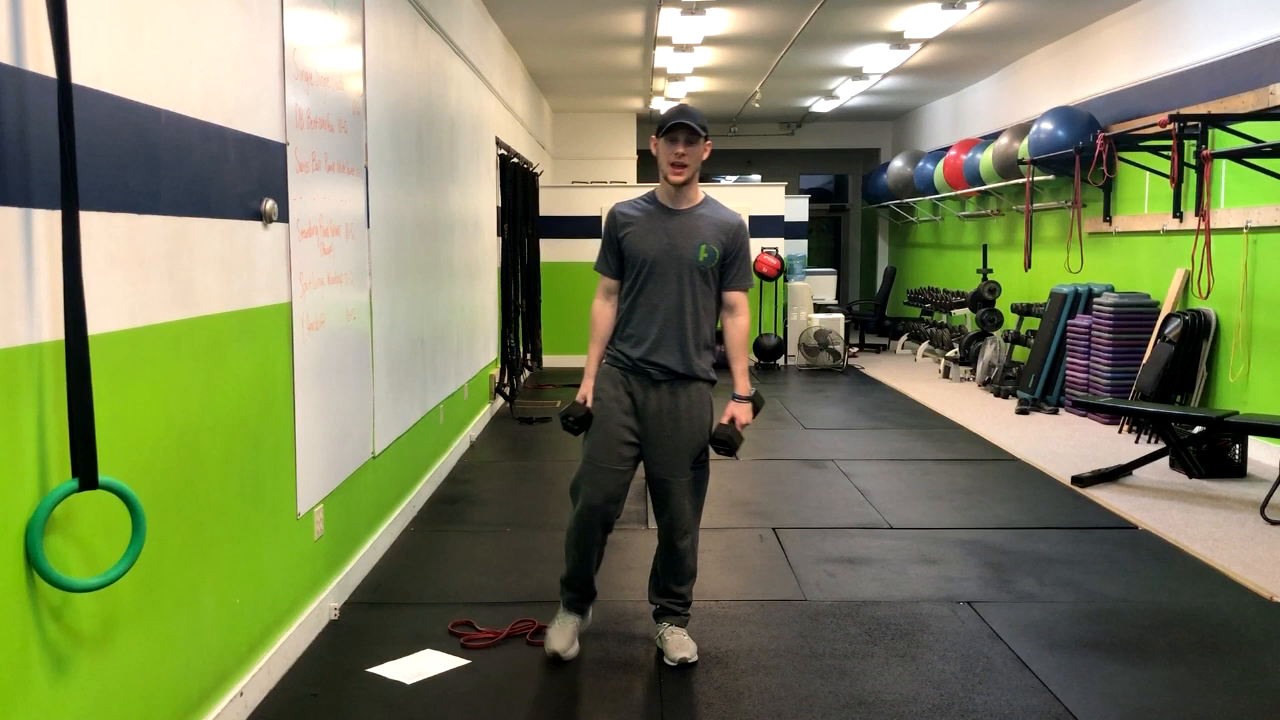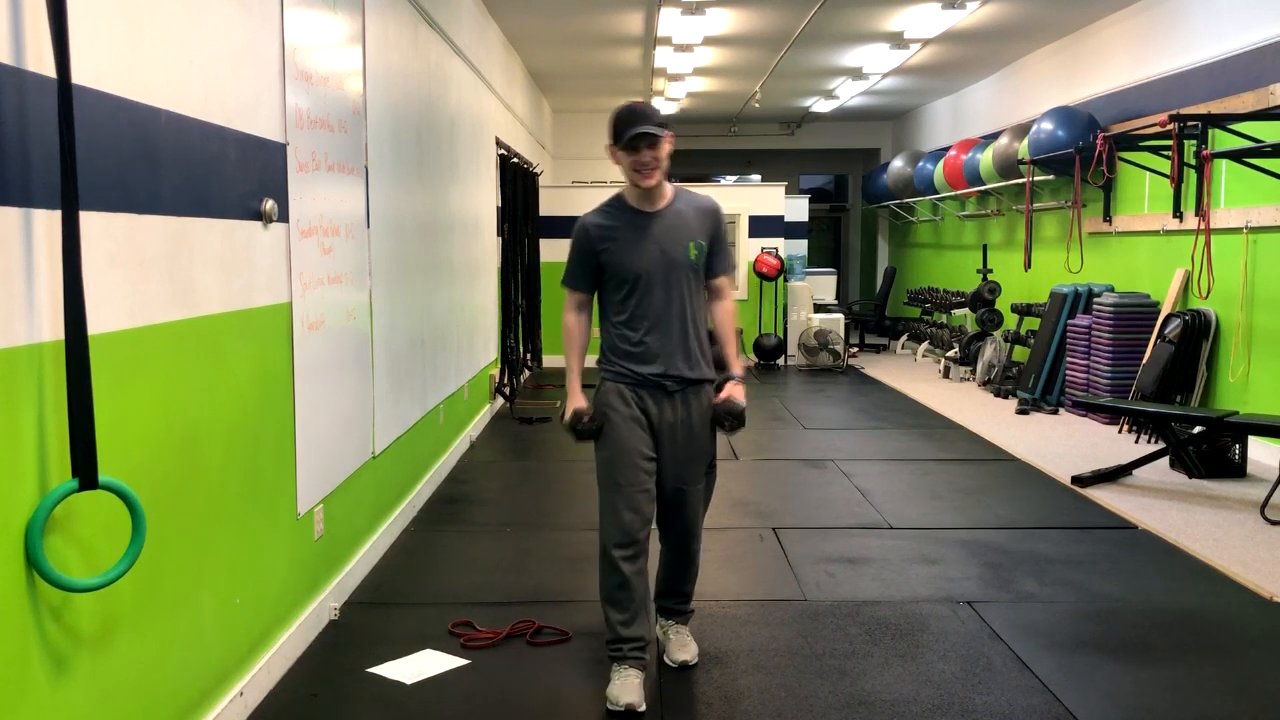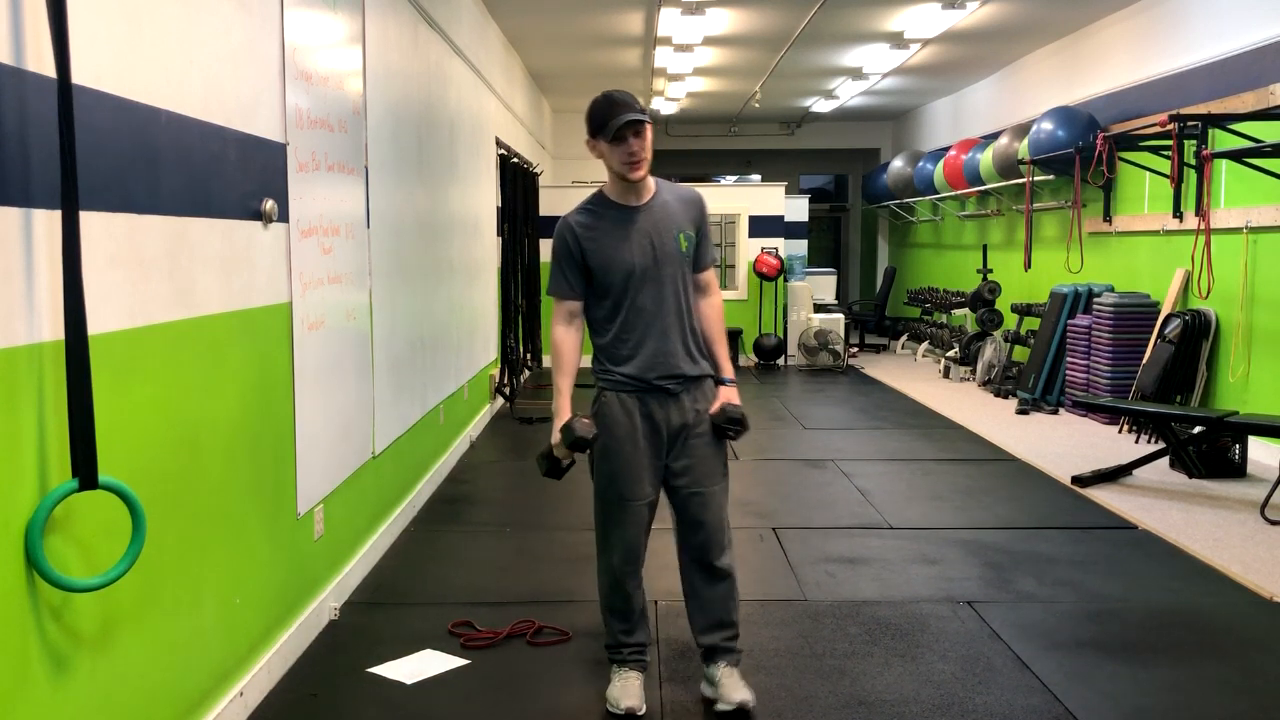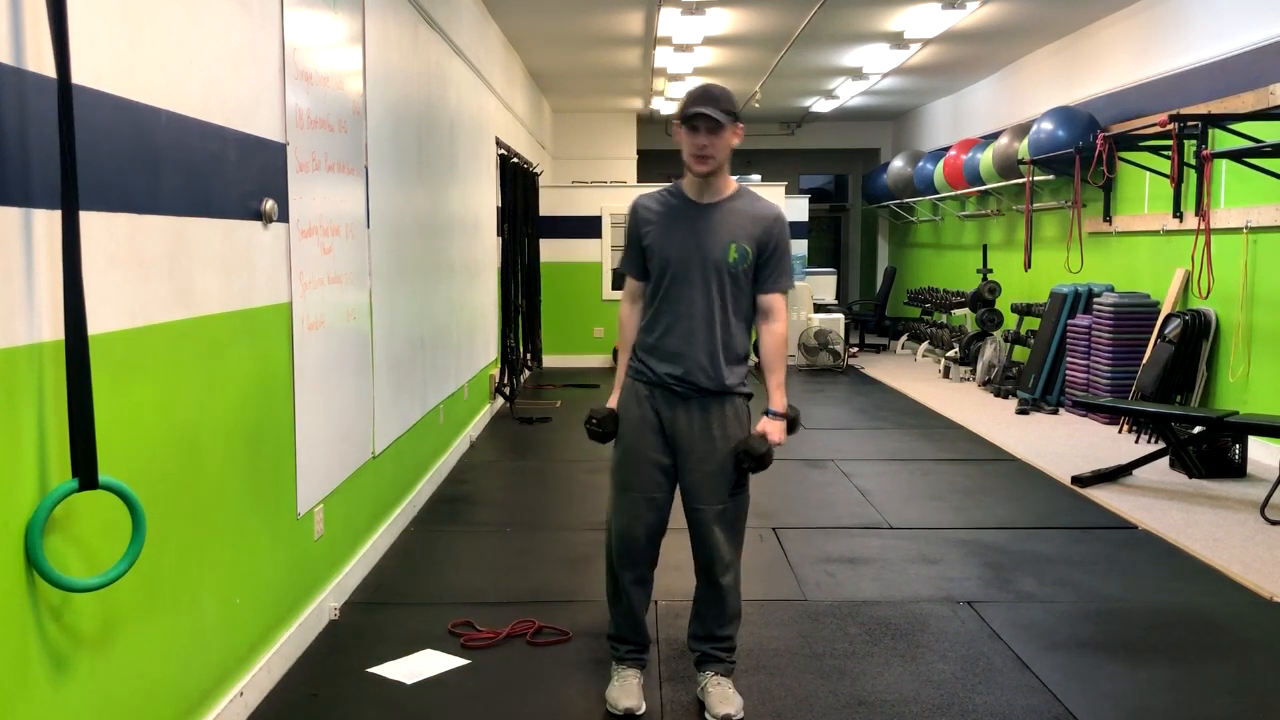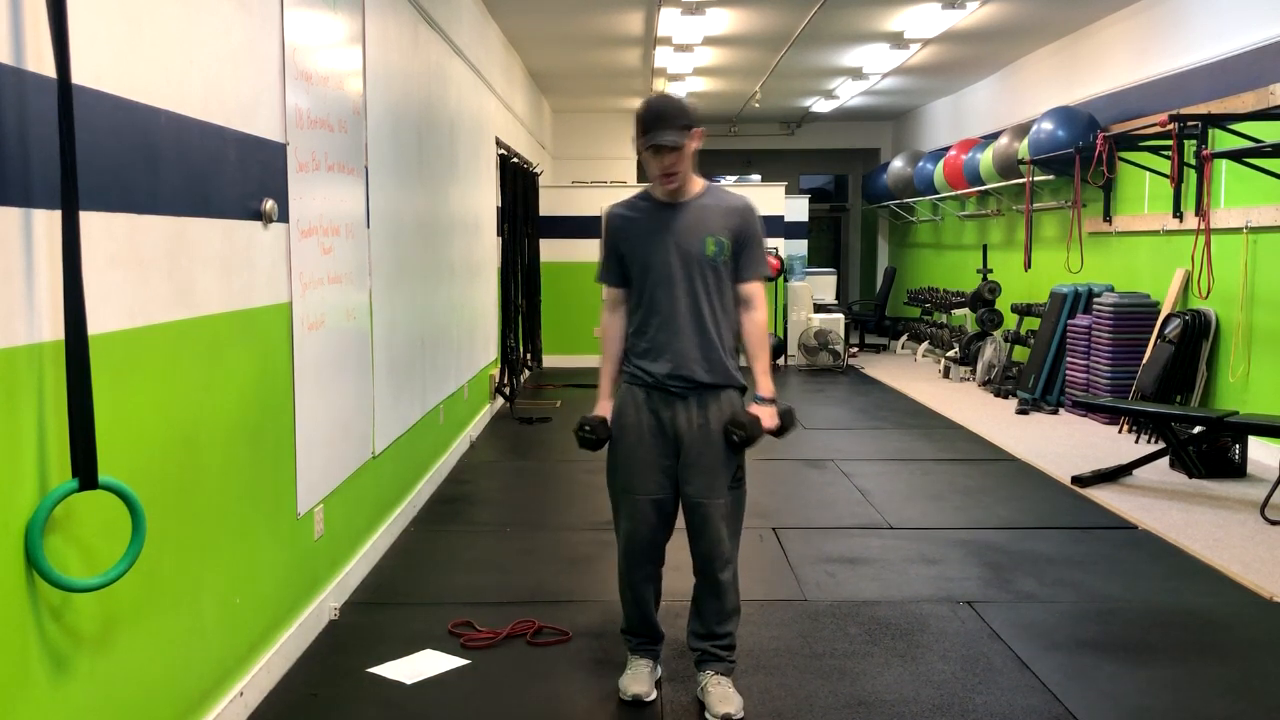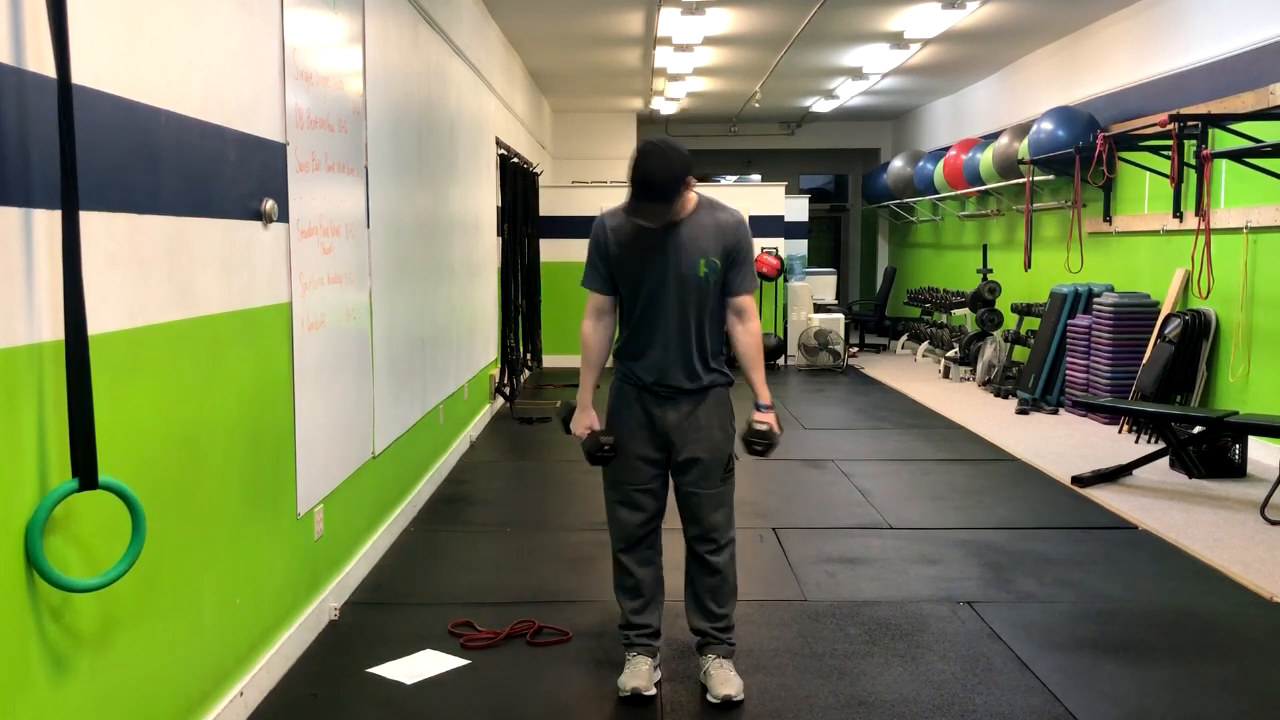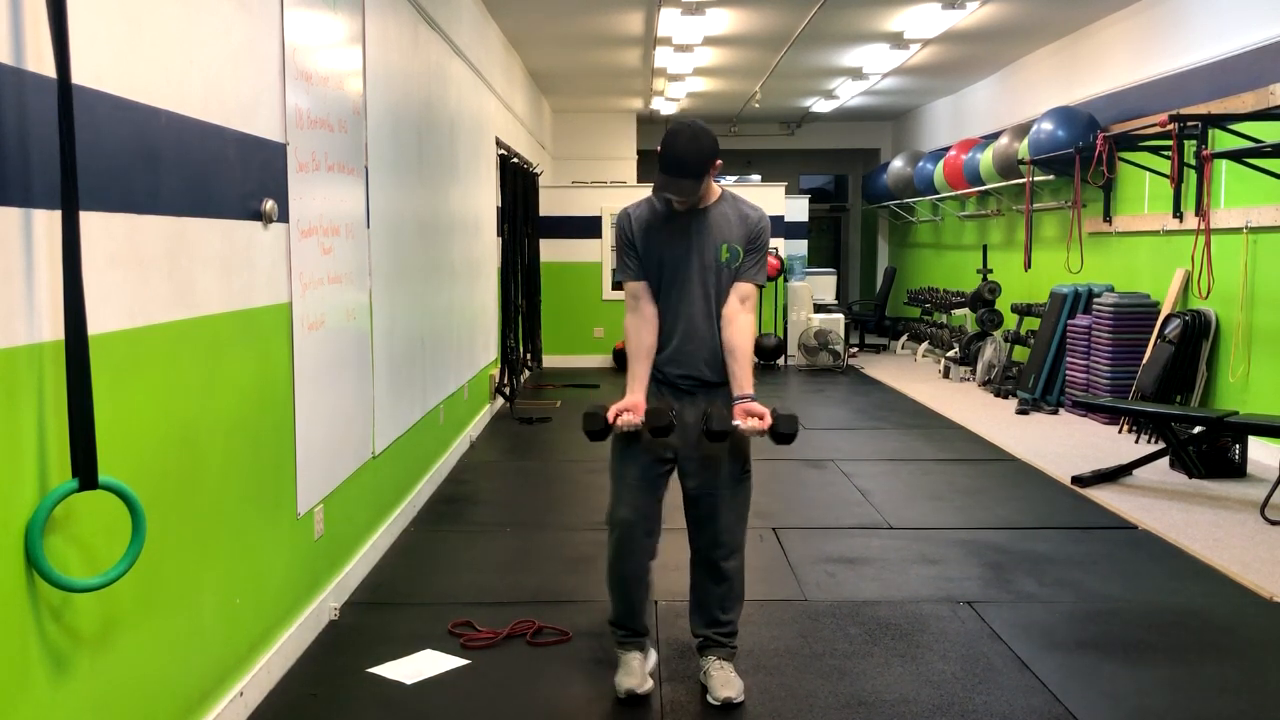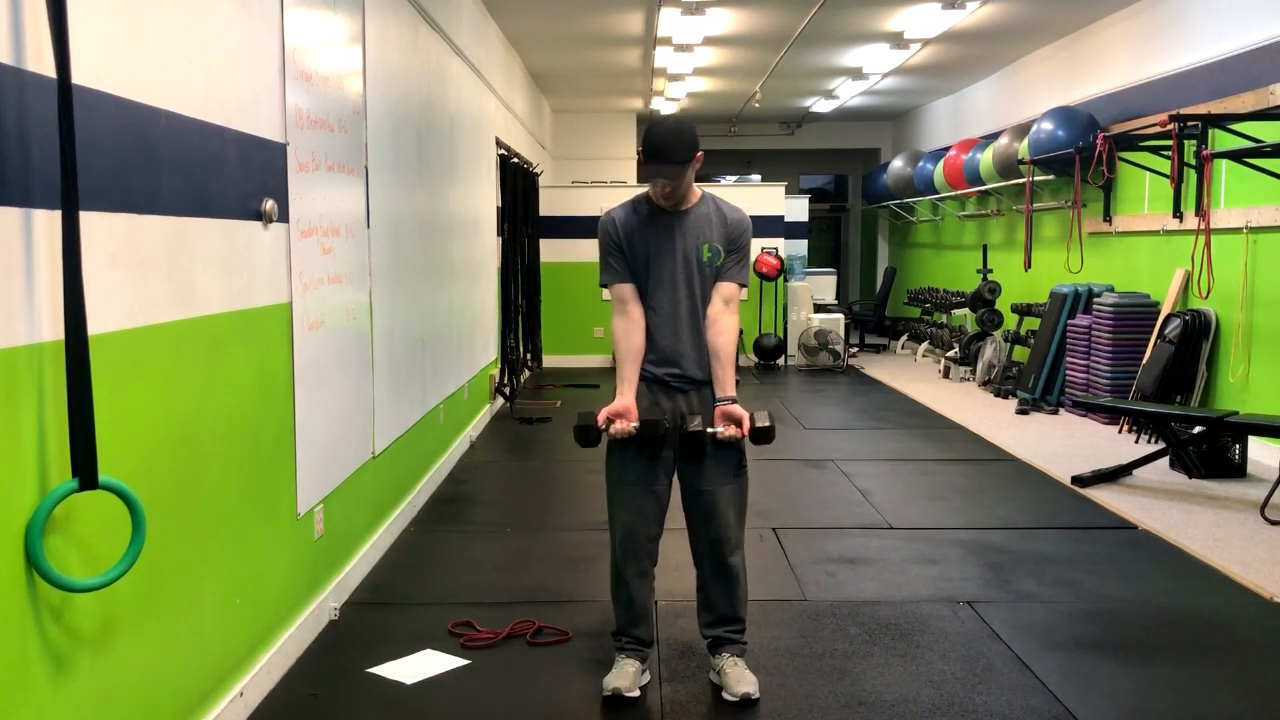
dt=0.7s
person 1, frame 1
left shoulder: (727, 227)
right shoulder: (624, 218)
left elbow: (734, 312)
right elbow: (607, 298)
left wrist: (742, 392)
right wrist: (589, 373)
left hip: (686, 387)
right hip: (621, 380)
left knee: (679, 516)
right knee: (594, 500)
left ankle: (671, 617)
right ankle: (574, 604)
person 1, frame 2
left shoulder: (703, 214)
right shoulder: (595, 227)
left elbow: (719, 294)
right elbow: (576, 306)
left wrist: (734, 373)
right wrist: (573, 387)
left hip: (691, 391)
right hip: (623, 393)
left knee: (684, 520)
right knee: (624, 530)
left ankle: (674, 617)
right ankle: (627, 656)
person 1, frame 3
left shoulder: (687, 206)
right shoulder: (577, 229)
left elbow: (706, 294)
right elbow: (567, 321)
left wrist: (725, 378)
right wrist: (561, 411)
left hip: (694, 394)
right hip: (623, 402)
left knee: (709, 534)
right knee: (622, 540)
left ankle: (720, 659)
right ankle: (627, 660)
person 1, frame 4
left shoulder: (763, 220)
right shoulder: (648, 211)
left elbow: (771, 317)
right elbow: (632, 301)
left wrist: (775, 408)
right wrist: (618, 386)
left hip: (720, 405)
right hip: (648, 398)
left knee: (718, 546)
right knee: (630, 537)
left ankle: (714, 666)
right ankle: (628, 659)
person 1, frame 5
left shoulder: (734, 213)
right shoulder: (622, 219)
left elbow: (751, 306)
right elbow: (615, 310)
left wrist: (763, 393)
right wrist: (605, 394)
left hip: (716, 400)
right hip: (642, 400)
left knee: (716, 543)
right knee: (639, 538)
left ankle: (714, 665)
right ankle: (643, 652)
person 1, frame 6
left shoulder: (727, 227)
right shoulder: (610, 230)
left elbow: (742, 316)
right elbow: (599, 317)
left wrist: (763, 401)
right wrist: (585, 403)
left hip: (704, 399)
right hip: (633, 399)
left knee: (711, 531)
right knee: (633, 530)
left ankle: (716, 649)
right ankle: (642, 647)
person 1, frame 7
left shoulder: (748, 222)
right shoulder: (635, 222)
left elbow: (739, 311)
right elbow: (640, 311)
left wrist: (744, 396)
right wrist: (635, 393)
left hip: (716, 397)
right hip: (654, 391)
left knee: (720, 537)
right knee: (629, 526)
left ankle: (716, 651)
right ankle: (633, 643)
person 1, frame 8
left shoulder: (730, 223)
right shoulder: (619, 224)
left elbow: (722, 312)
right elbow: (628, 312)
left wrist: (726, 398)
right wrist: (626, 395)
left hip: (706, 395)
right hip: (646, 394)
left knee: (721, 532)
right knee: (633, 532)
left ankle: (727, 649)
right ankle: (632, 650)
